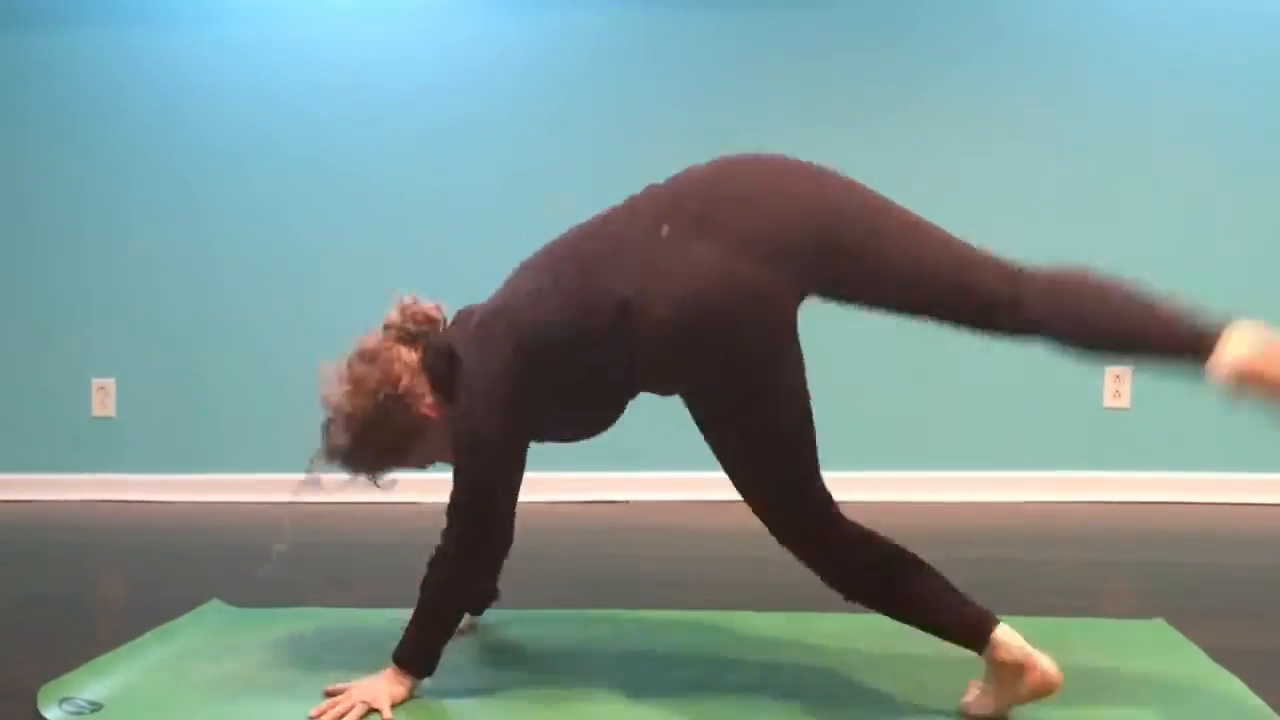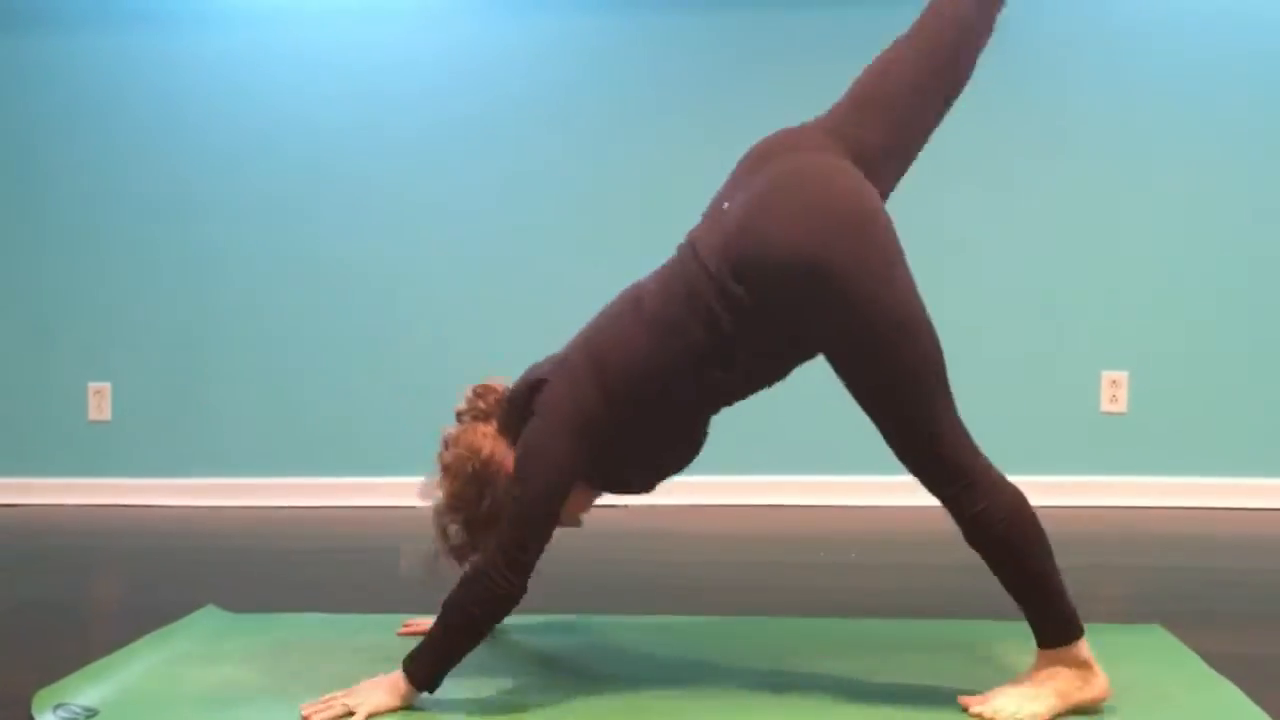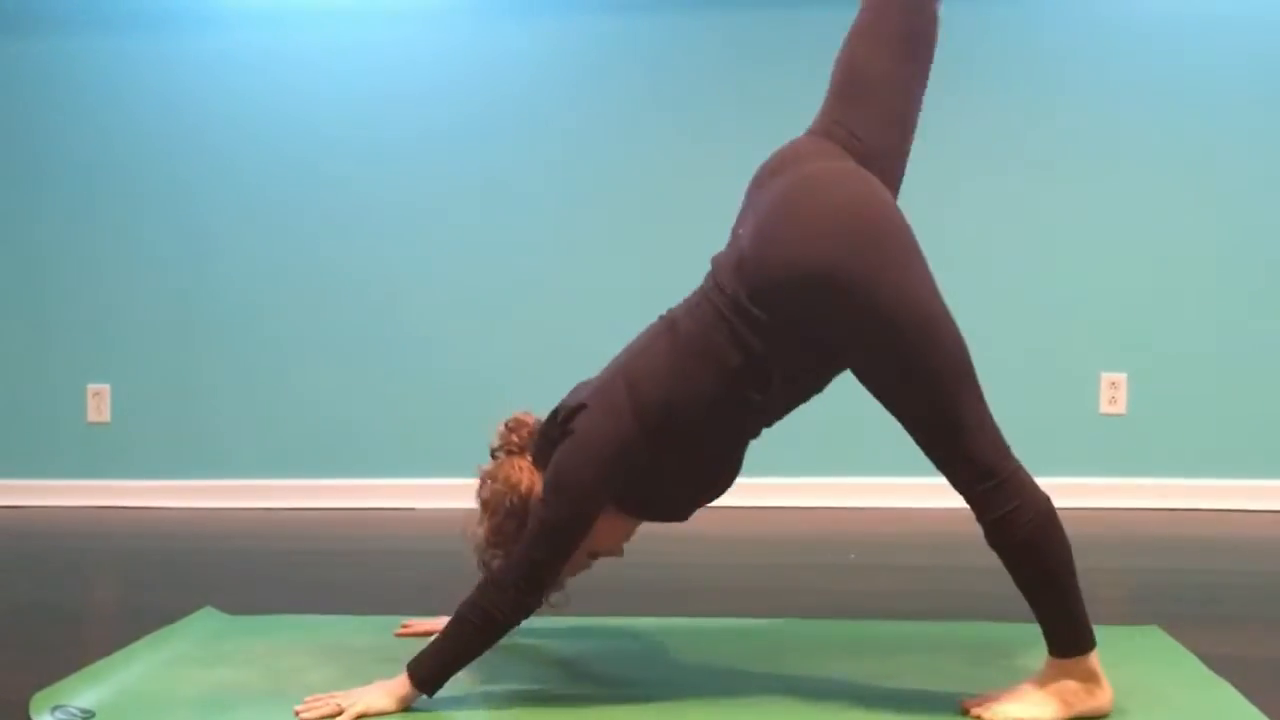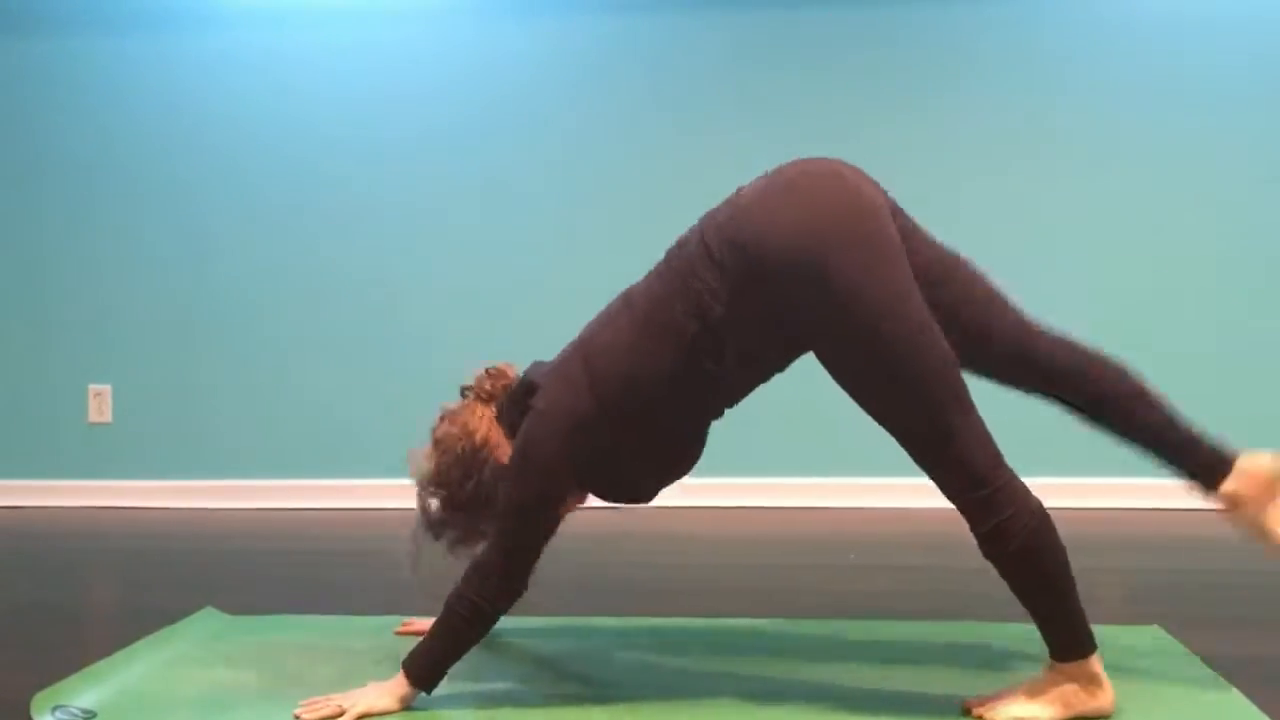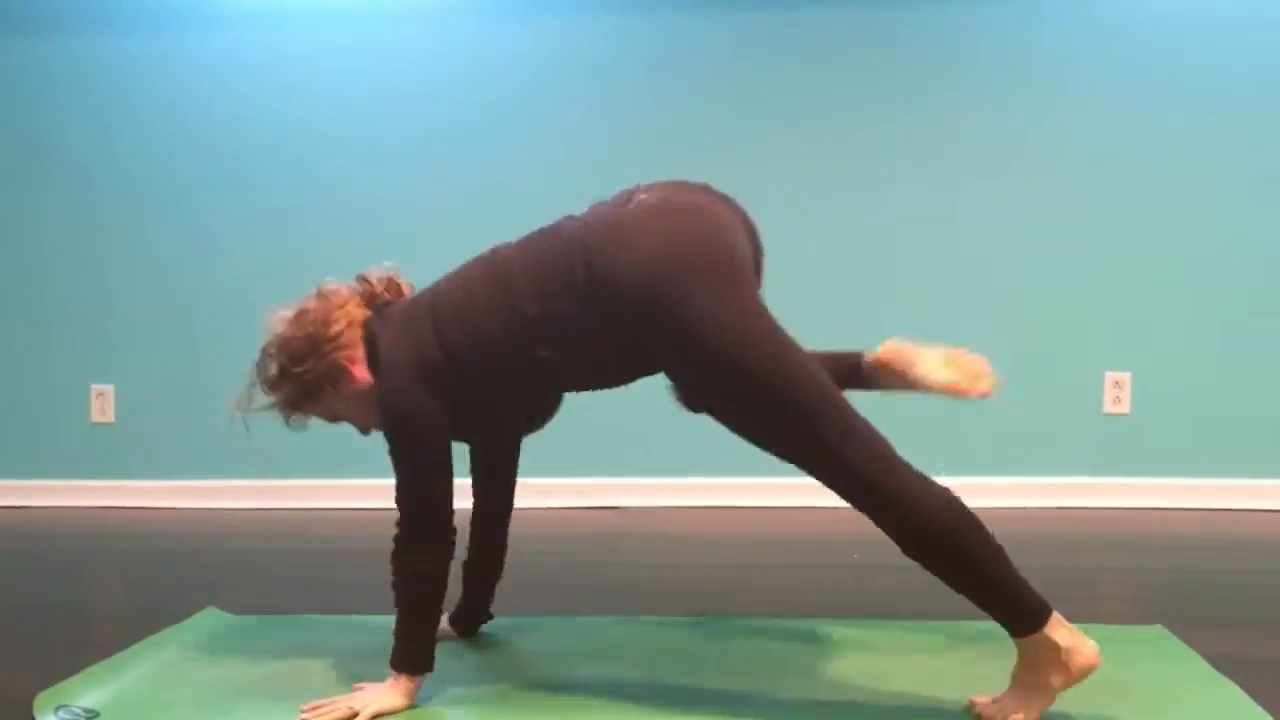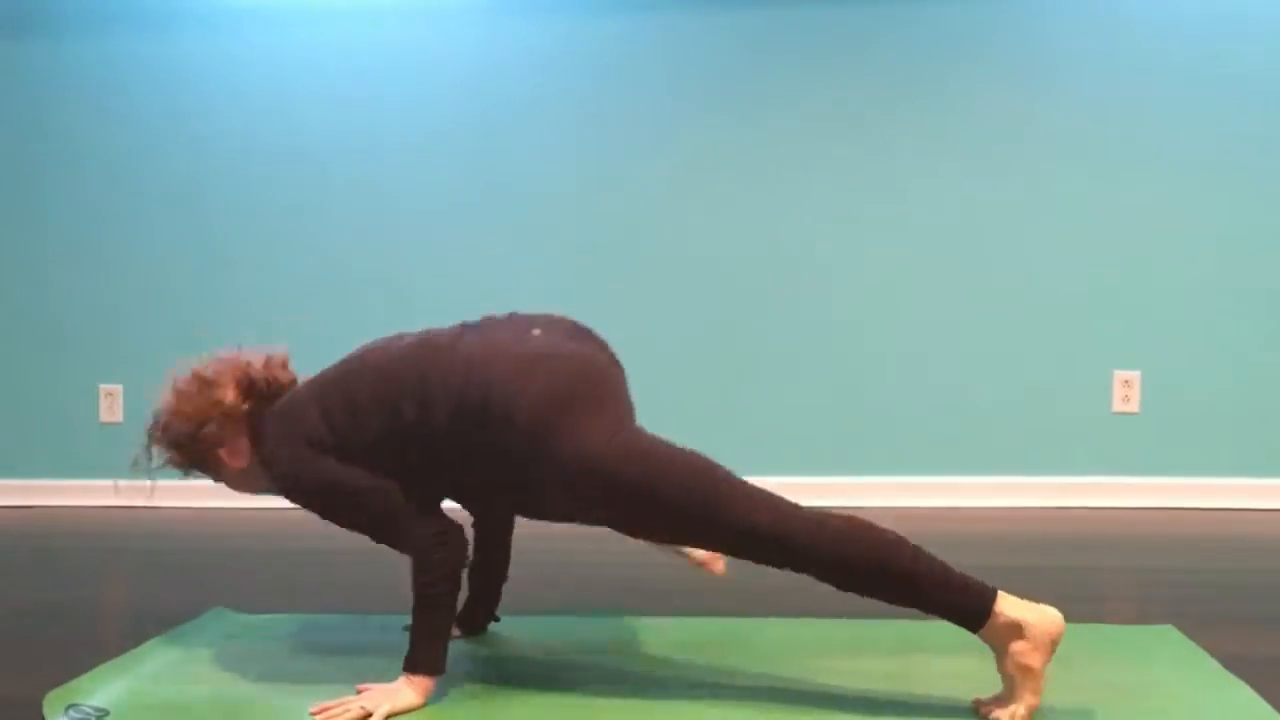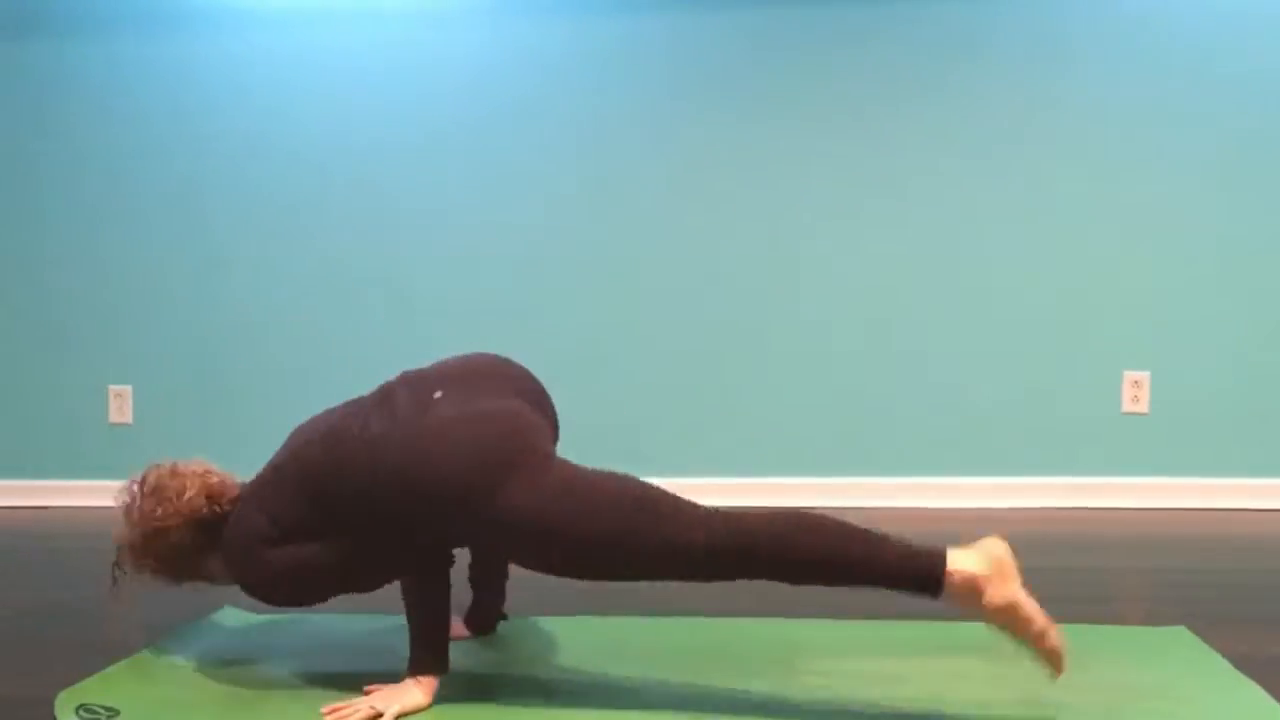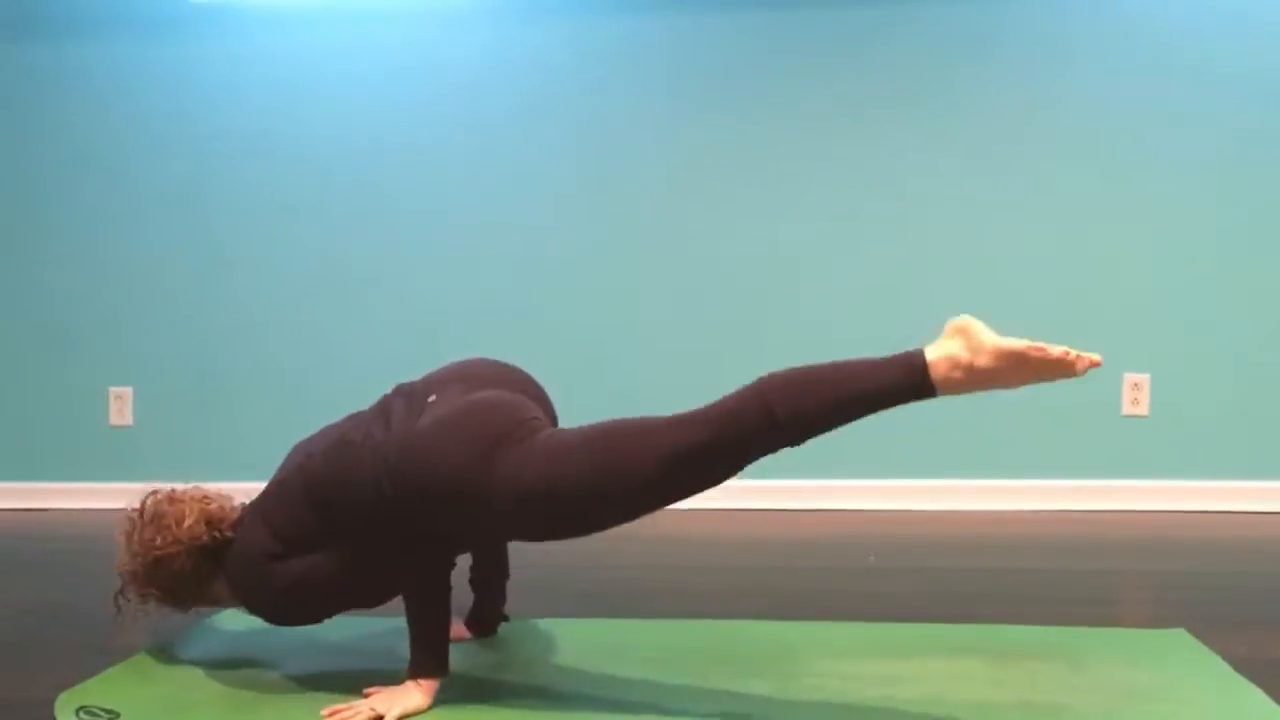
dt=0.2s
person 1, frame 1
left shoulder: (482, 392)
right shoulder: (481, 336)
left elbow: (471, 542)
right wrist: (466, 599)
left hip: (699, 304)
right hip: (744, 200)
left knee: (808, 521)
right knee: (1016, 295)
person 1, frame 2
left shoulder: (566, 420)
right shoulder: (558, 408)
left elbow: (503, 566)
right wrist: (460, 617)
left hip: (803, 248)
right hip: (801, 189)
left knee: (945, 459)
person 1, frame 3
left shoulder: (594, 457)
right shoulder: (589, 430)
left elbow: (518, 577)
right elbow: (517, 575)
right wrist: (449, 624)
left hip: (826, 260)
right hip: (813, 193)
left knee: (975, 462)
person 1, frame 4
left shoulder: (554, 430)
right shoulder: (556, 405)
left elbow: (503, 560)
right elbow: (509, 552)
right wrist: (454, 624)
left hip: (806, 246)
right hip: (820, 208)
left knee: (967, 460)
right knee: (1035, 354)
person 1, frame 5
left shoulder: (399, 375)
right shoulder: (426, 340)
left elbow: (424, 527)
right elbow: (495, 470)
right wrist: (467, 615)
left hip: (663, 266)
right hip: (686, 217)
left knee: (861, 467)
right knee: (707, 386)
left ankle: (1047, 646)
right ankle: (883, 364)
person 1, frame 6
left shoulder: (293, 459)
right shoulder: (314, 416)
left elbow: (432, 532)
right elbow: (475, 496)
right wrist: (470, 614)
left hip: (538, 407)
right hip: (562, 349)
left knee: (775, 526)
left ankle: (1007, 620)
person 1, frame 7
left shoulder: (252, 555)
right shoulder: (268, 496)
left elbow: (409, 554)
right wrist: (479, 610)
left hip: (474, 466)
left knee: (725, 538)
left ankle: (960, 573)
person 1, frame 8
left shoulder: (262, 577)
right shoulder: (277, 511)
left elbow: (414, 557)
right wrist: (481, 613)
left hip: (475, 463)
right hip: (480, 387)
left knee: (712, 438)
left ankle: (945, 363)
